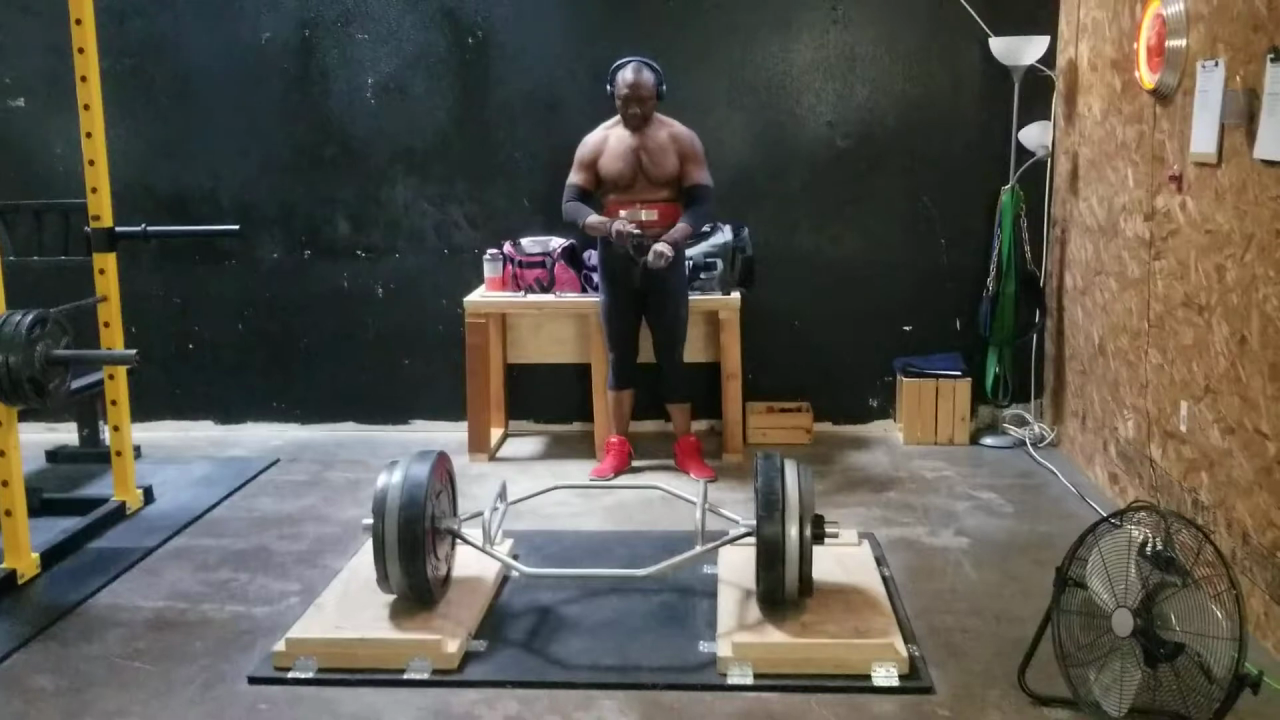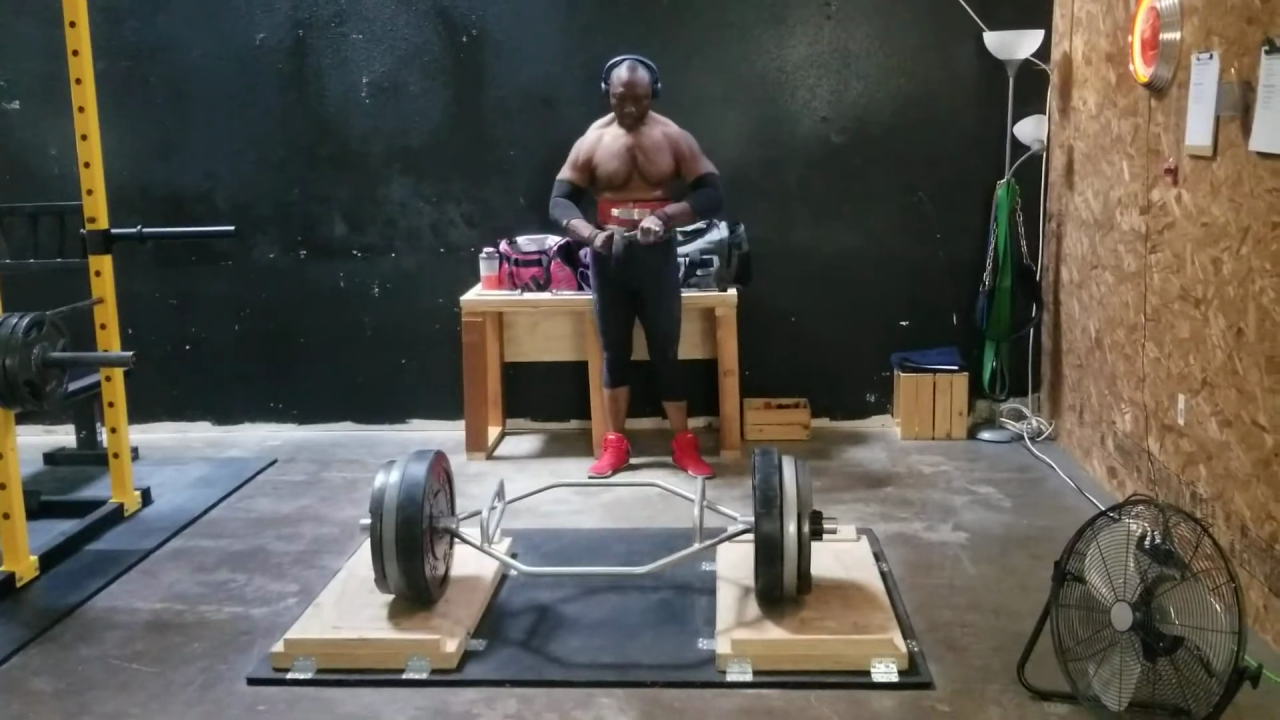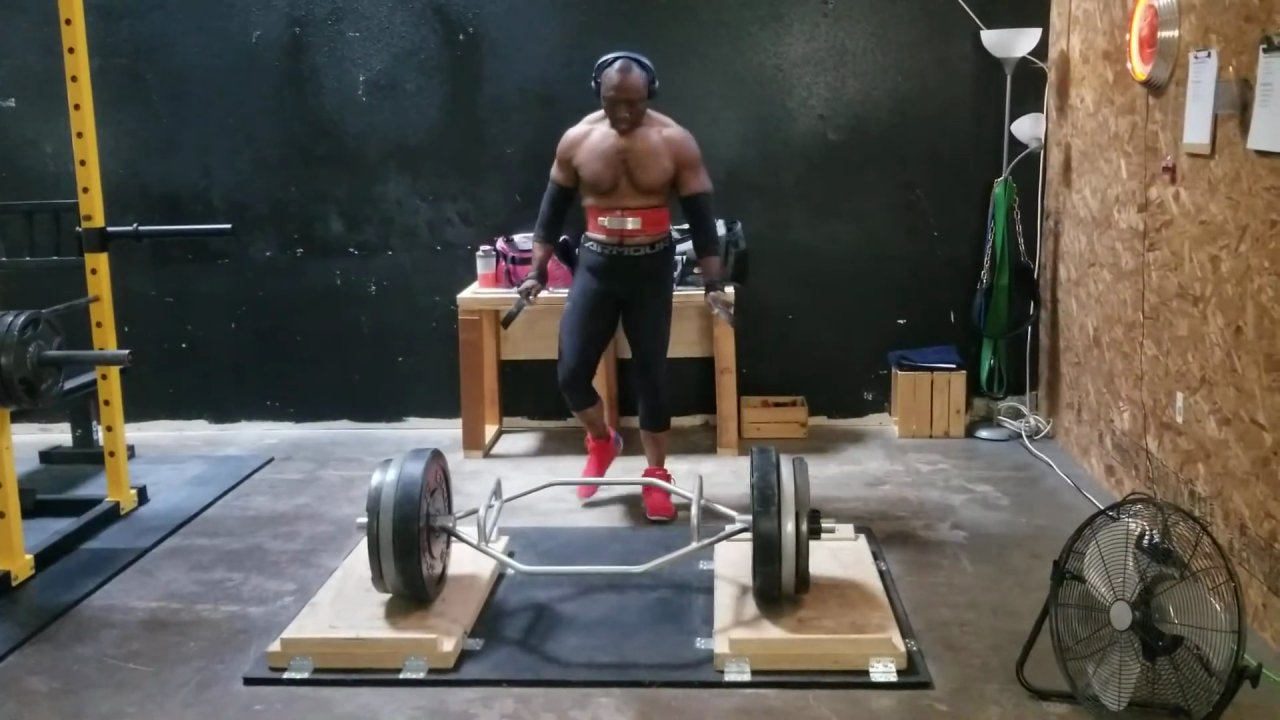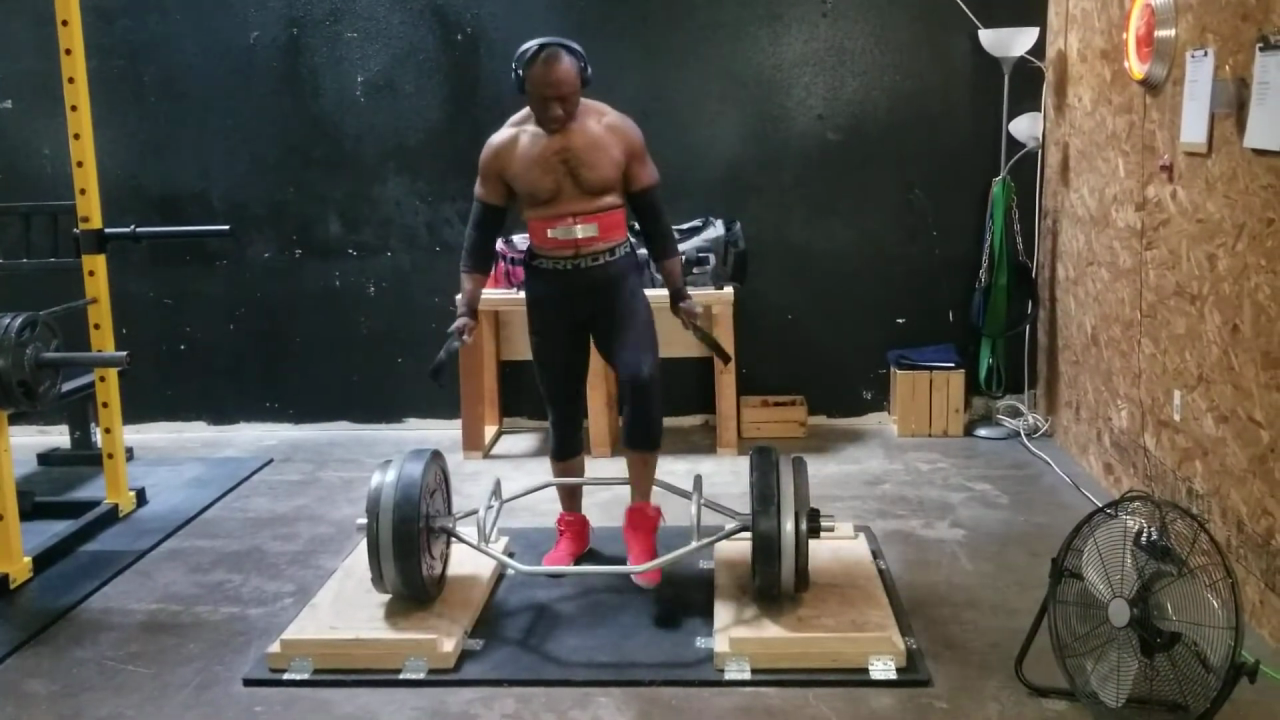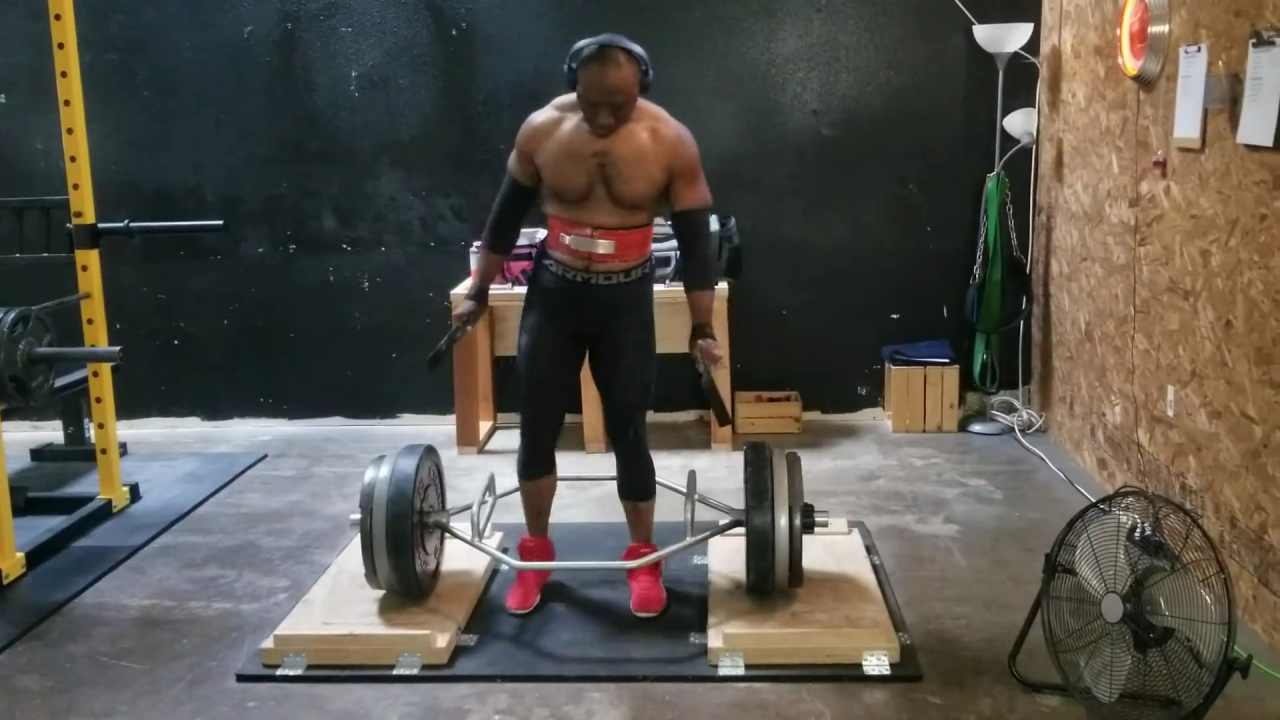
dt=1s
person 1, frame 1
left shoulder: (683, 140)
right shoulder: (595, 143)
left elbow: (701, 204)
right elbow: (571, 205)
left wrist: (672, 241)
right wrist: (607, 224)
left hip: (666, 258)
right hip: (616, 258)
left knee: (671, 355)
right knee: (620, 355)
left ankle: (686, 447)
right ankle: (618, 446)
person 1, frame 2
left shoulder: (675, 139)
right shoulder: (590, 142)
left elbow: (713, 195)
right elbow: (559, 201)
left wrist: (664, 215)
right wrist: (591, 234)
left hip: (657, 256)
right hip: (609, 258)
left knee: (665, 353)
right knee: (614, 353)
left ankle: (684, 444)
right ankle: (615, 443)
person 1, frame 3
left shoulder: (676, 142)
right shoulder: (576, 140)
left elbow: (700, 216)
right elbow: (553, 207)
left wrist: (713, 284)
right wrist: (537, 271)
left hip: (651, 267)
right hip: (595, 264)
left knee: (650, 376)
right knee: (571, 373)
left ankle: (656, 477)
right ankle: (600, 440)
person 1, frame 4
left shoulder: (619, 131)
right shoulder: (502, 147)
left elbow: (652, 215)
right elbow: (482, 231)
left wrist: (679, 291)
right wrist: (467, 307)
left hip: (615, 272)
right hip: (548, 284)
left knee: (643, 379)
right knee: (563, 408)
left ankle: (640, 514)
right ankle: (573, 525)
person 1, frame 5
left shoulder: (672, 142)
right shoulder: (541, 129)
left elbow: (695, 239)
right elbow: (508, 213)
left wrist: (702, 328)
right wrist: (478, 292)
left hip: (626, 297)
right hip: (552, 289)
left knee: (627, 432)
right knee: (538, 430)
left ankle: (643, 558)
right ankle: (536, 552)
